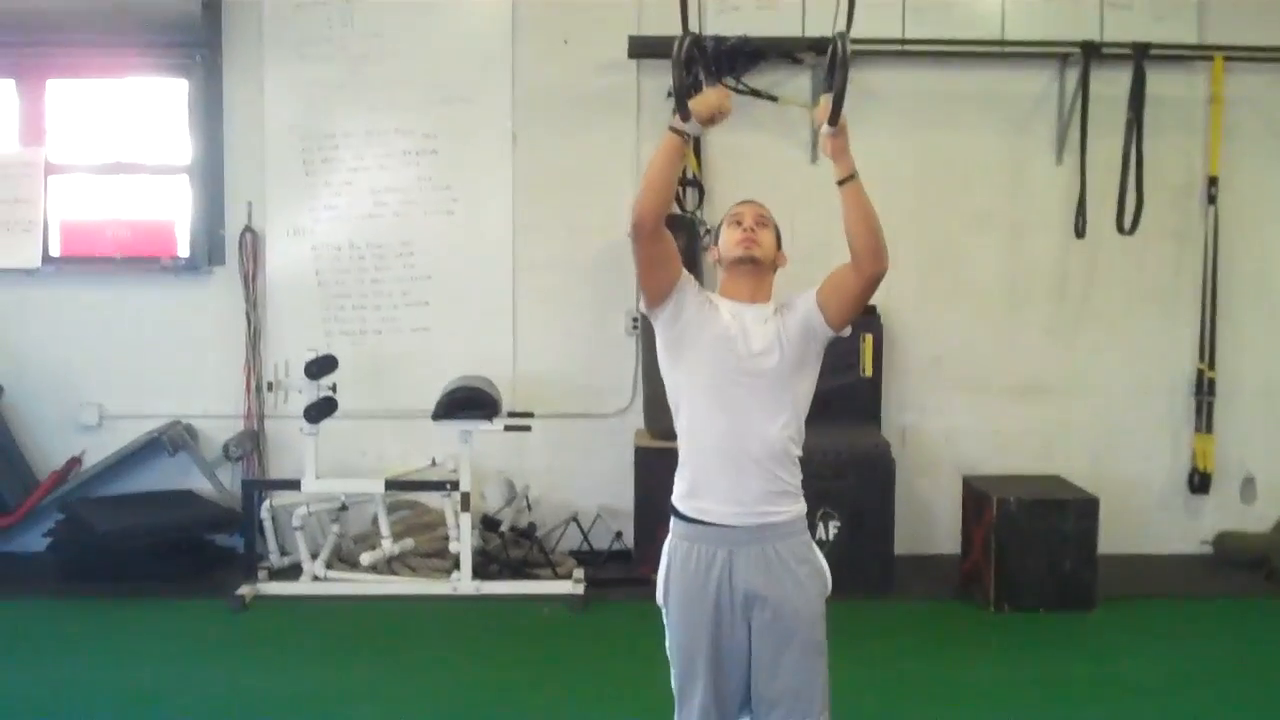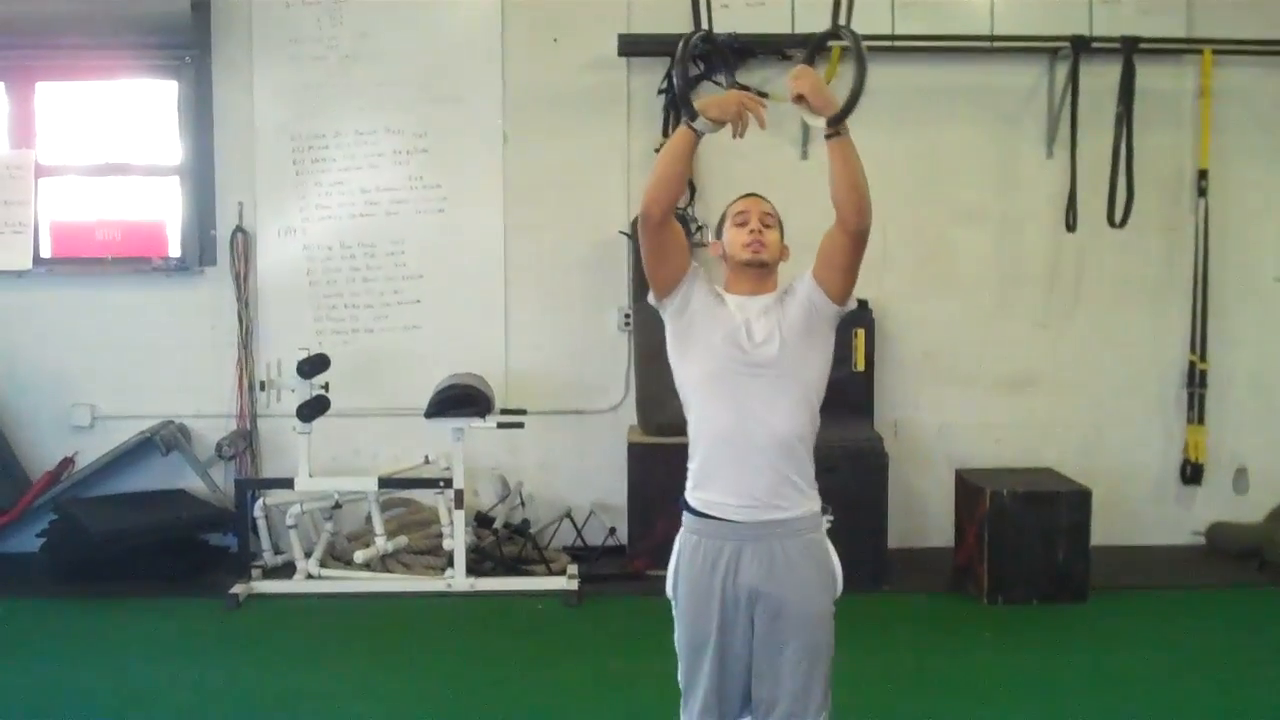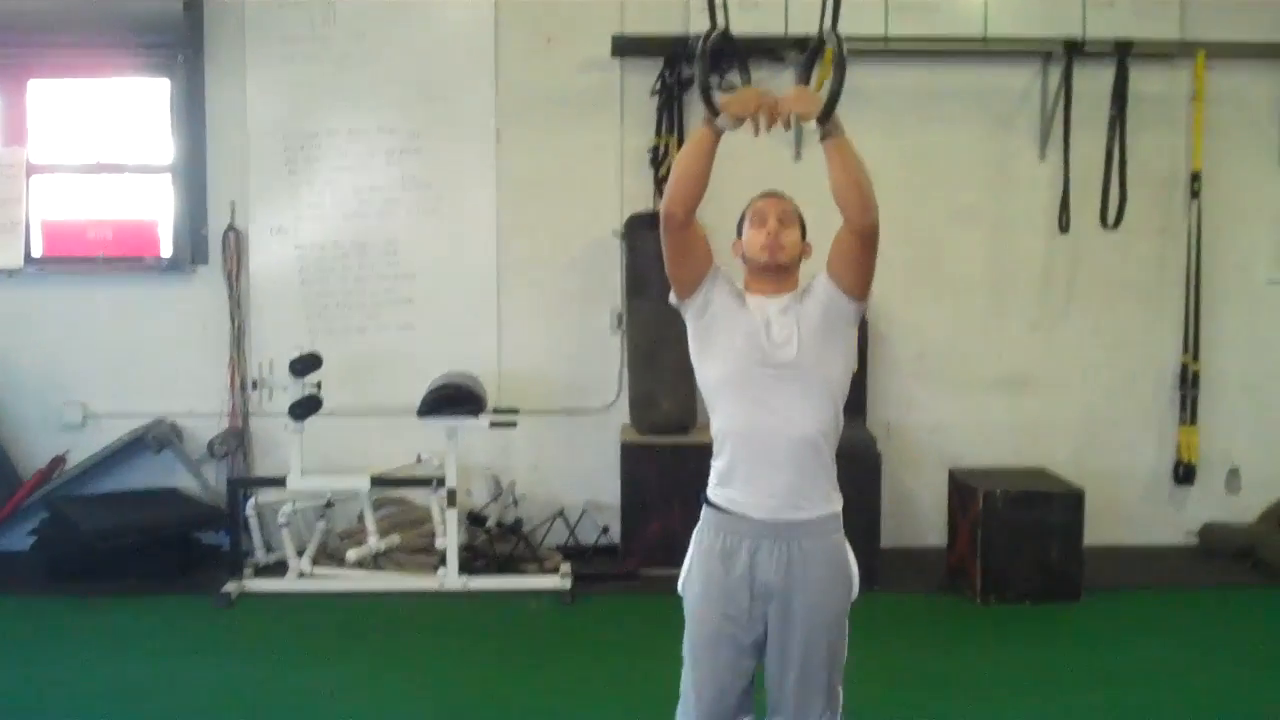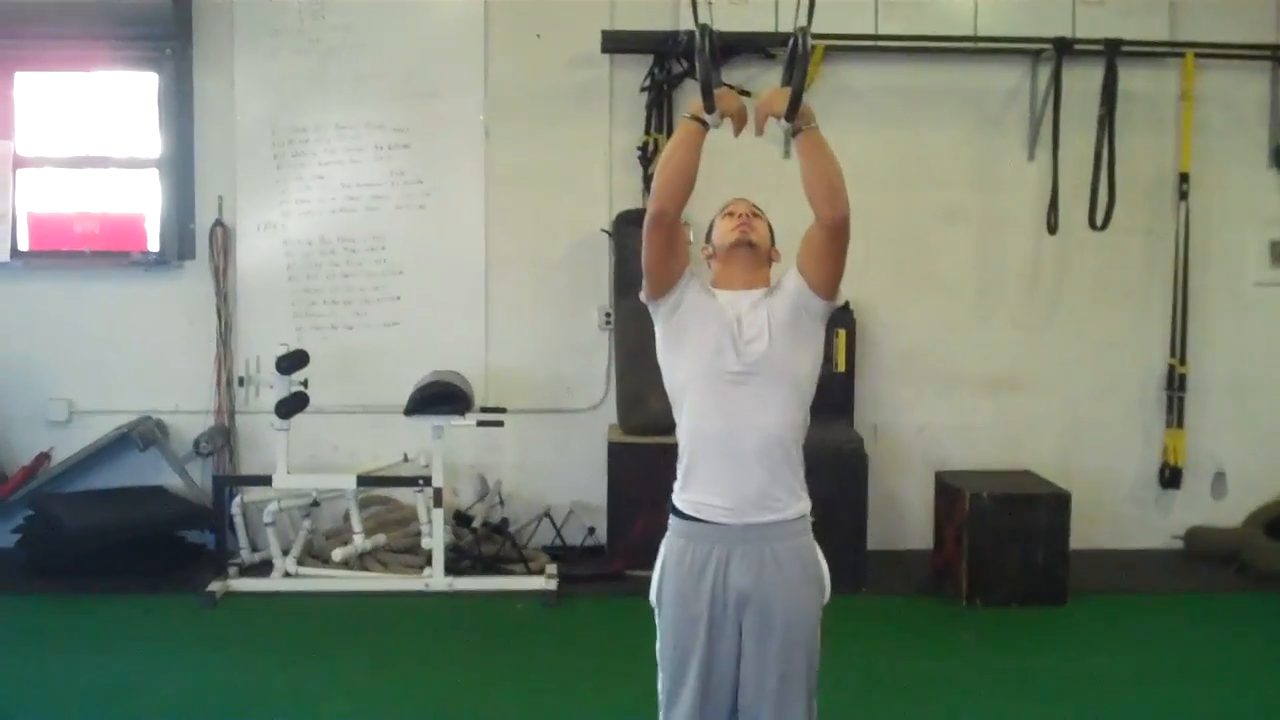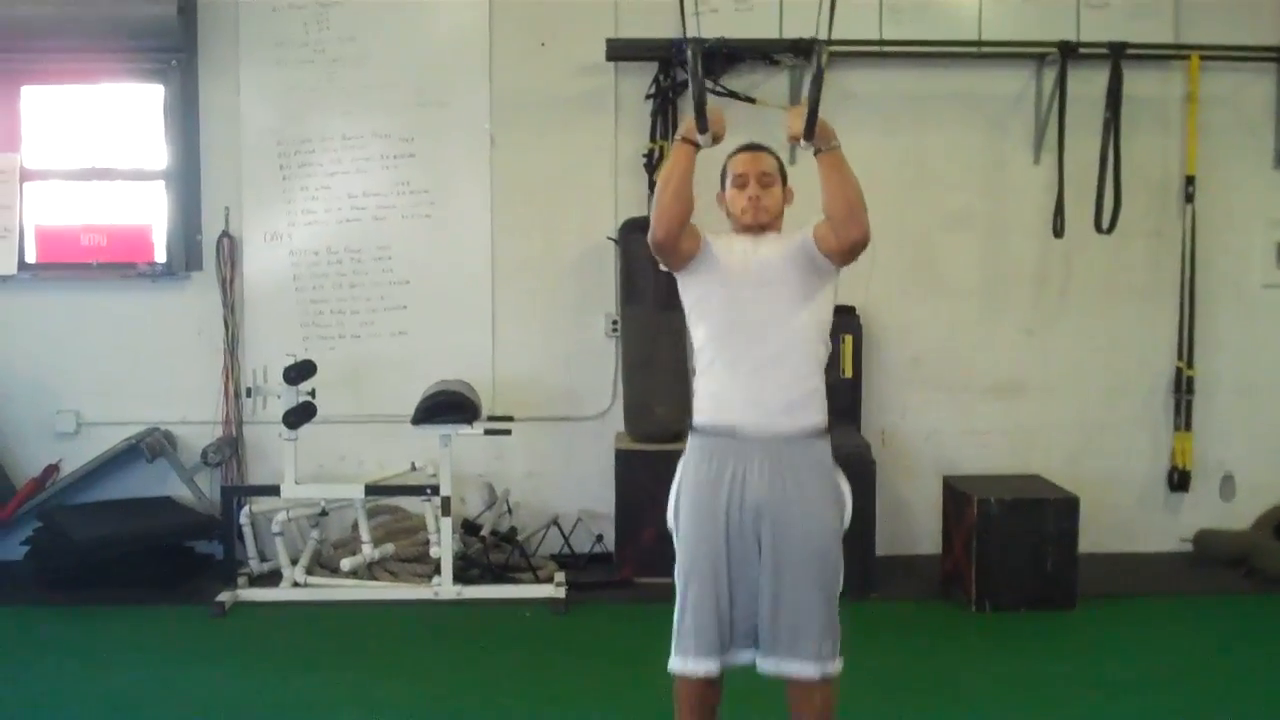
dt=0.5s
person 1, frame 1
left shoulder: (802, 322)
right shoulder: (682, 313)
left elbow: (871, 265)
right elbow: (645, 221)
left wrist: (842, 162)
right wrist: (685, 126)
left hip: (781, 540)
right hip: (699, 539)
person 1, frame 2
left shoulder: (809, 310)
right shoulder: (689, 307)
left elbow: (855, 221)
right elbow: (653, 212)
left wrist: (833, 120)
right wrist: (700, 122)
left hip: (794, 538)
right hip: (710, 536)
person 1, frame 3
left shoulder: (829, 309)
right shoulder: (710, 306)
left elbow: (863, 221)
right elbow: (674, 214)
left wrist: (827, 125)
right wrist: (717, 121)
left hip: (812, 538)
right hip: (728, 534)
person 1, frame 4
left shoulder: (799, 306)
right shoulder: (679, 304)
left elbow: (833, 214)
right elbow: (662, 209)
left wrist: (802, 122)
right wrist: (699, 115)
left hip: (783, 542)
right hip: (697, 539)
person 1, frame 5
left shoulder: (809, 256)
right shoulder: (701, 260)
left elbow: (853, 231)
right elbow: (661, 232)
left wrist: (824, 142)
right wrist: (689, 138)
left hip: (800, 461)
right hip: (716, 462)
left knee: (810, 658)
right knee: (698, 654)
